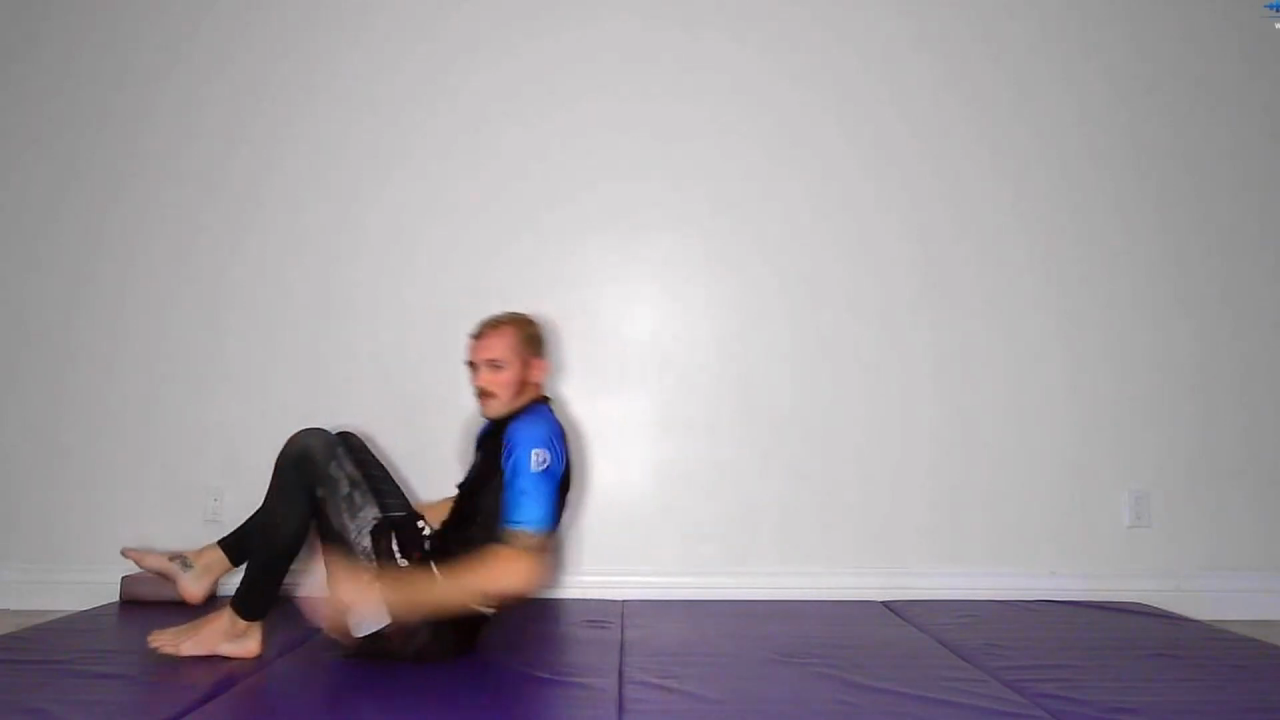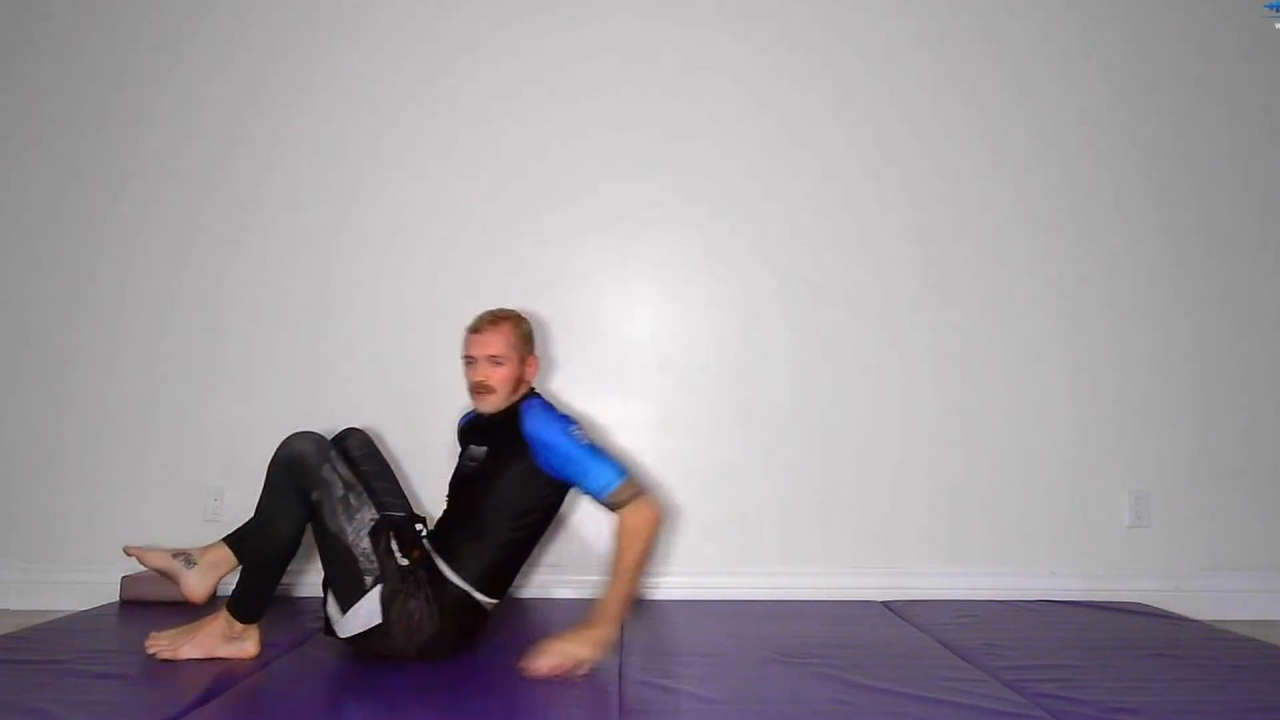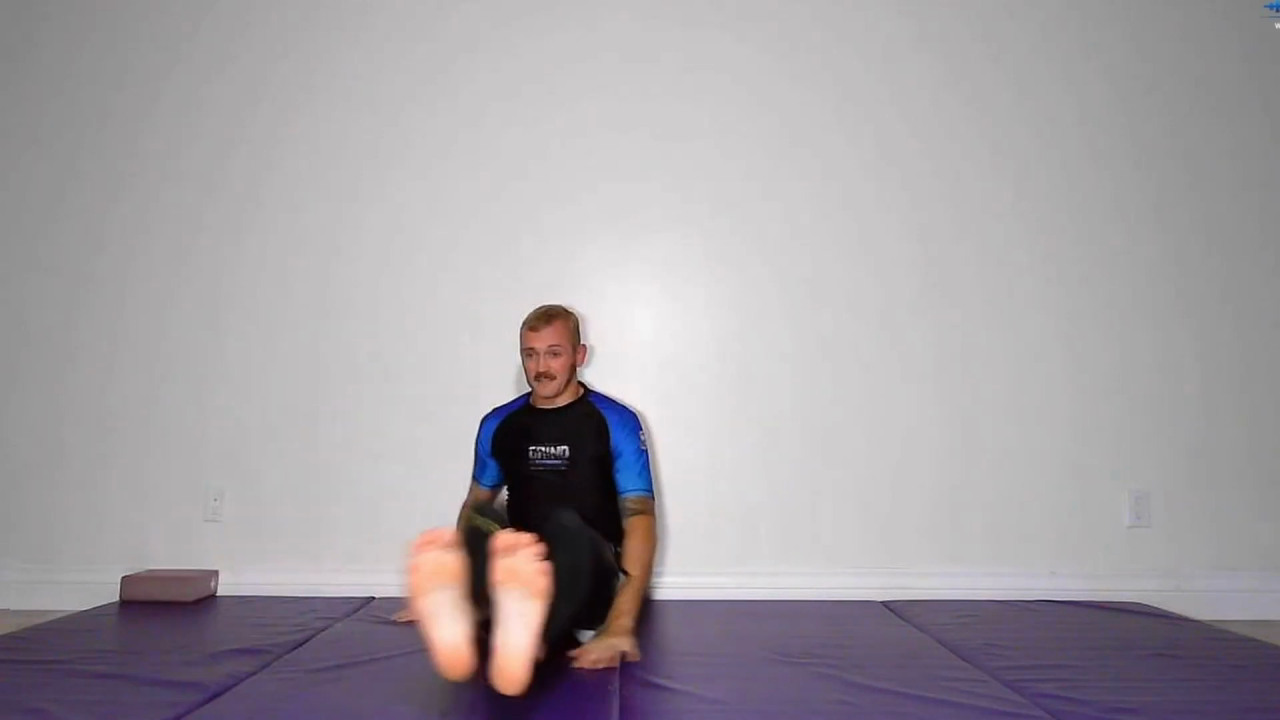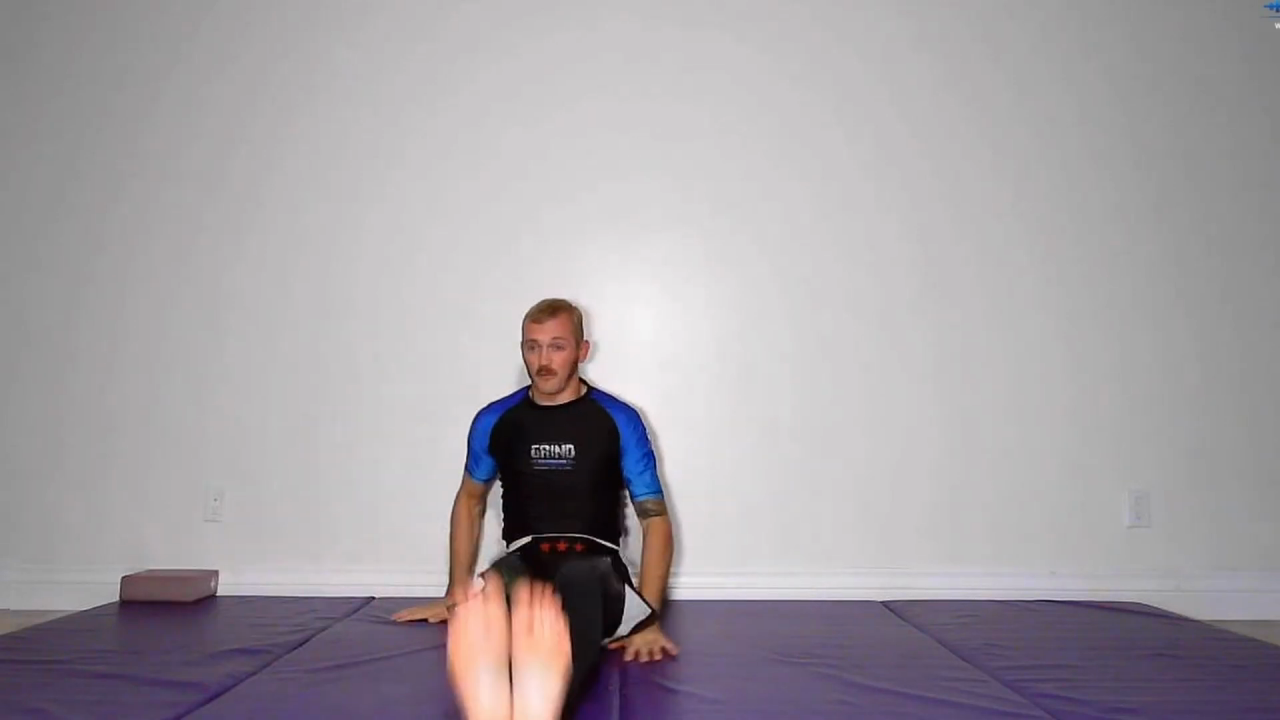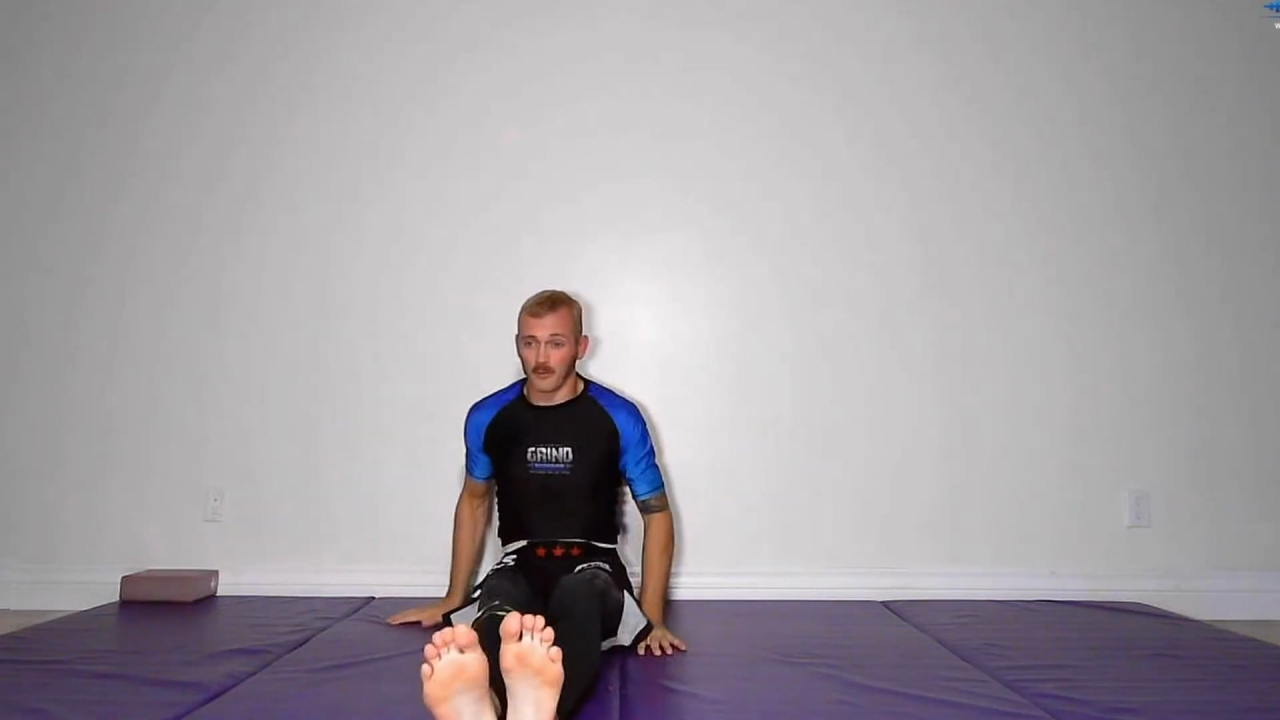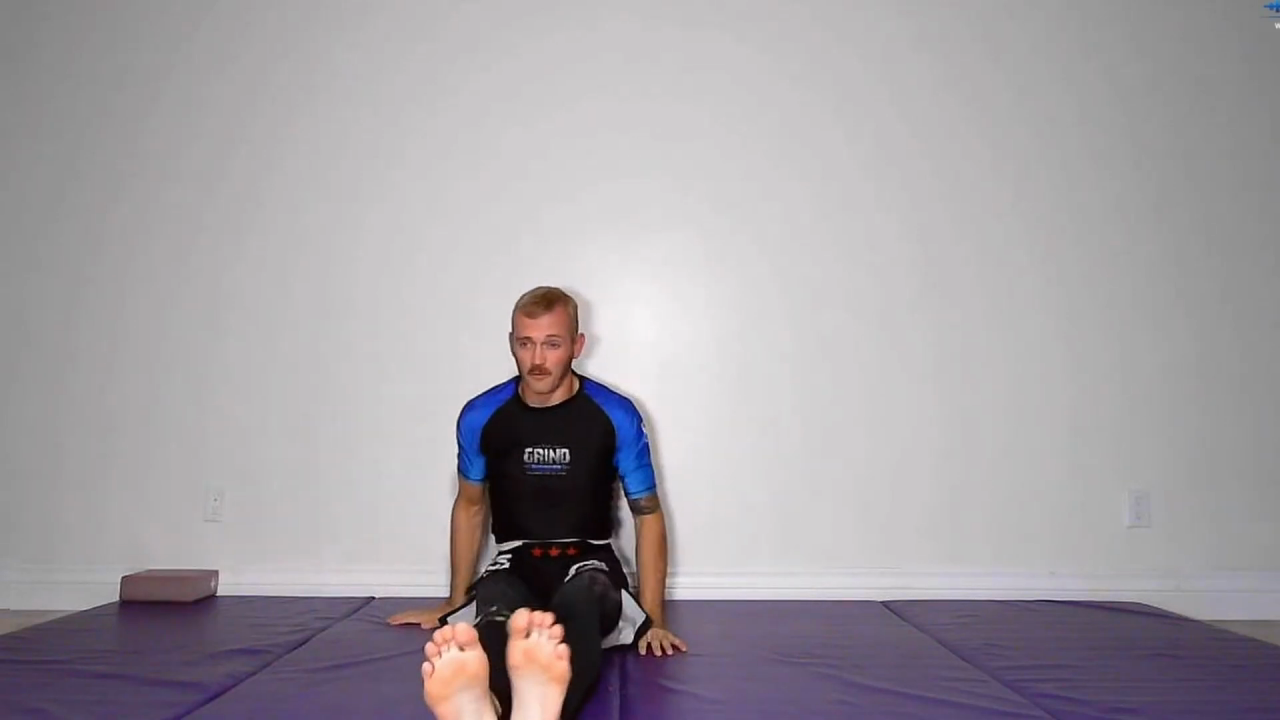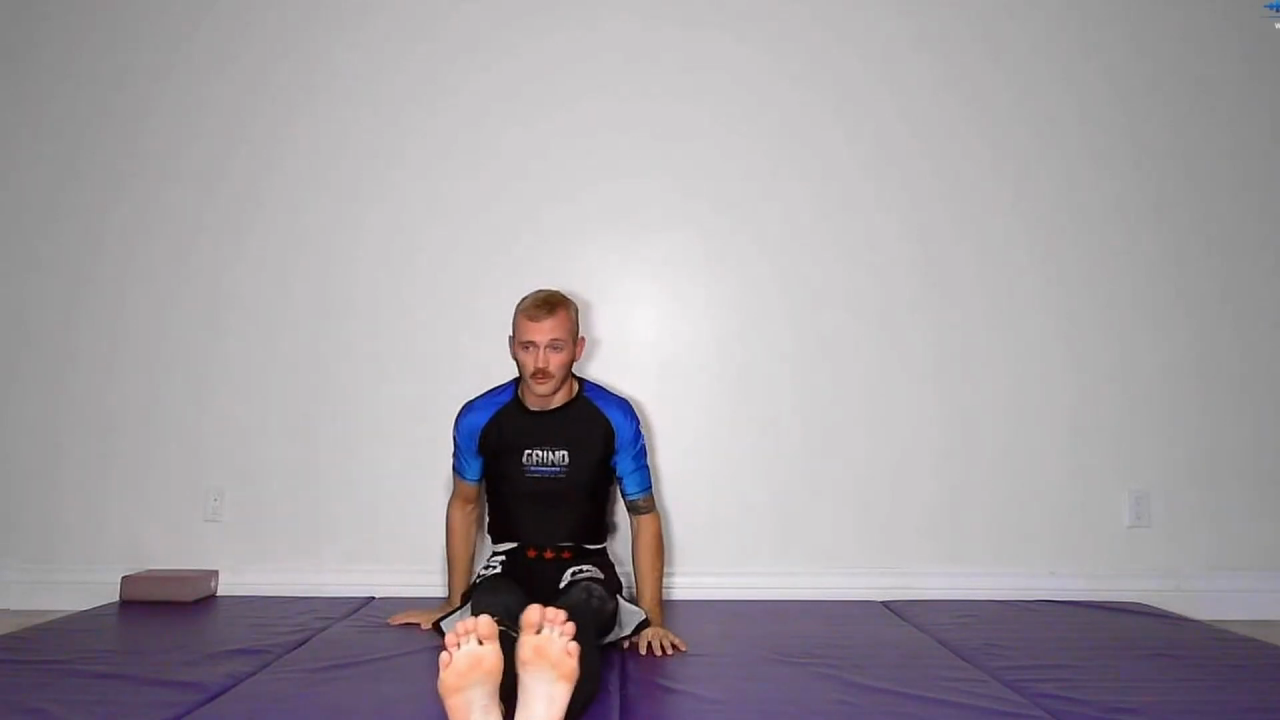
dt=0.2s
person 1, frame 1
left shoulder: (532, 436)
right shoulder: (507, 428)
left elbow: (523, 570)
left wrist: (383, 590)
left hip: (424, 623)
right hip: (425, 580)
left knee: (310, 451)
right knee: (338, 447)
left ankle: (241, 625)
right ankle: (213, 562)
person 1, frame 2
left shoulder: (541, 427)
right shoulder: (475, 423)
left elbow: (643, 510)
left wrist: (600, 630)
left hip: (419, 615)
right hip: (427, 573)
right knee: (350, 444)
left ankle: (236, 627)
right ankle: (217, 560)
person 1, frame 3
left shoulder: (614, 422)
right shoulder: (499, 425)
left elbow: (639, 523)
right elbow: (476, 505)
left wrist: (620, 626)
left hip: (591, 583)
right hip: (527, 570)
left knee: (565, 528)
right knee: (482, 524)
left ankle: (522, 638)
right ankle: (459, 618)
person 1, frame 4
left shoulder: (620, 421)
right shoulder: (494, 420)
left elbow: (655, 520)
right elbow: (471, 499)
left wrist: (649, 621)
right wrist: (455, 593)
left hip: (595, 571)
right hip: (523, 564)
left knee: (582, 579)
right knee: (504, 585)
person 1, frame 5
left shoulder: (619, 417)
right shoulder: (488, 417)
left elbow: (656, 514)
right elbow: (474, 502)
left wrist: (652, 617)
right wrist: (454, 599)
left hip: (592, 567)
right hip: (519, 566)
left knee: (577, 596)
right knee: (499, 612)
person 1, frame 6
left shoulder: (615, 415)
right shoulder: (480, 416)
left elbow: (648, 515)
right elbow: (470, 506)
left wrist: (653, 618)
right wrist: (456, 602)
left hip: (587, 565)
right hip: (515, 566)
left knee: (577, 601)
right knee: (497, 612)
person 1, frame 7
left shoulder: (613, 417)
right shoulder: (479, 418)
left elbow: (644, 515)
right elbow: (464, 505)
left wrist: (652, 618)
right wrist: (454, 603)
left hip: (583, 567)
right hip: (511, 568)
left knee: (579, 611)
right knee: (496, 617)
